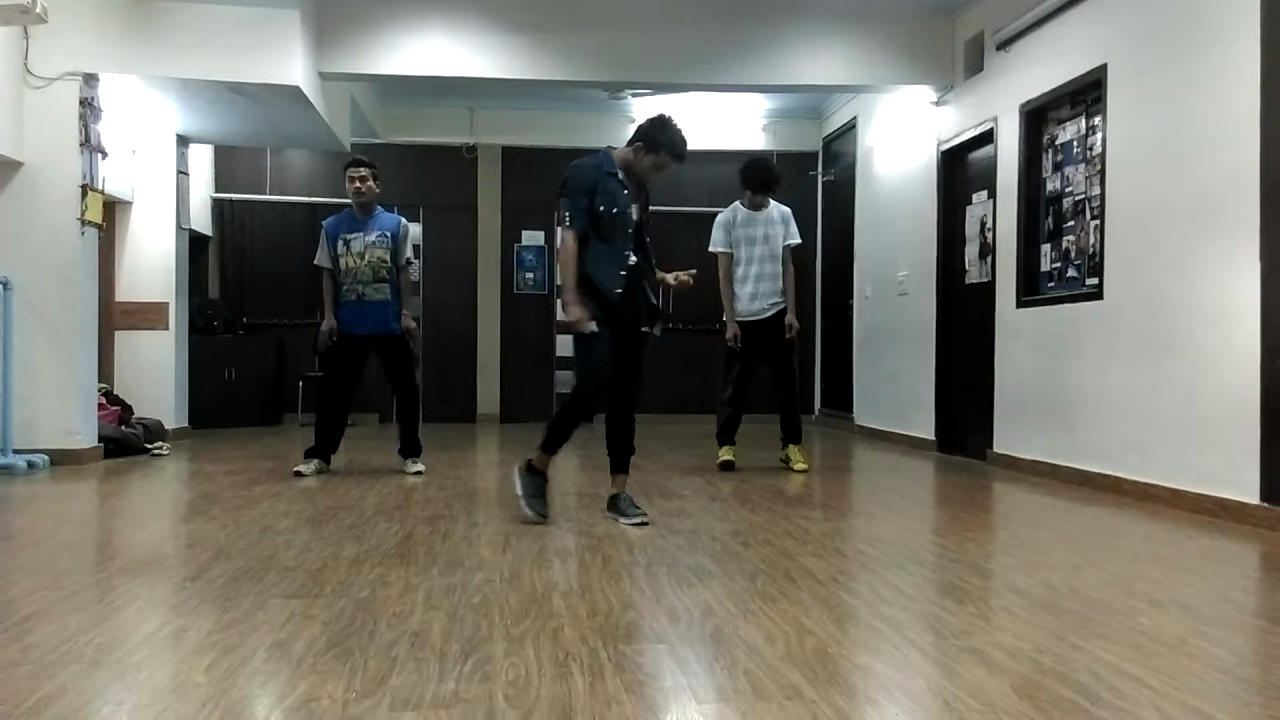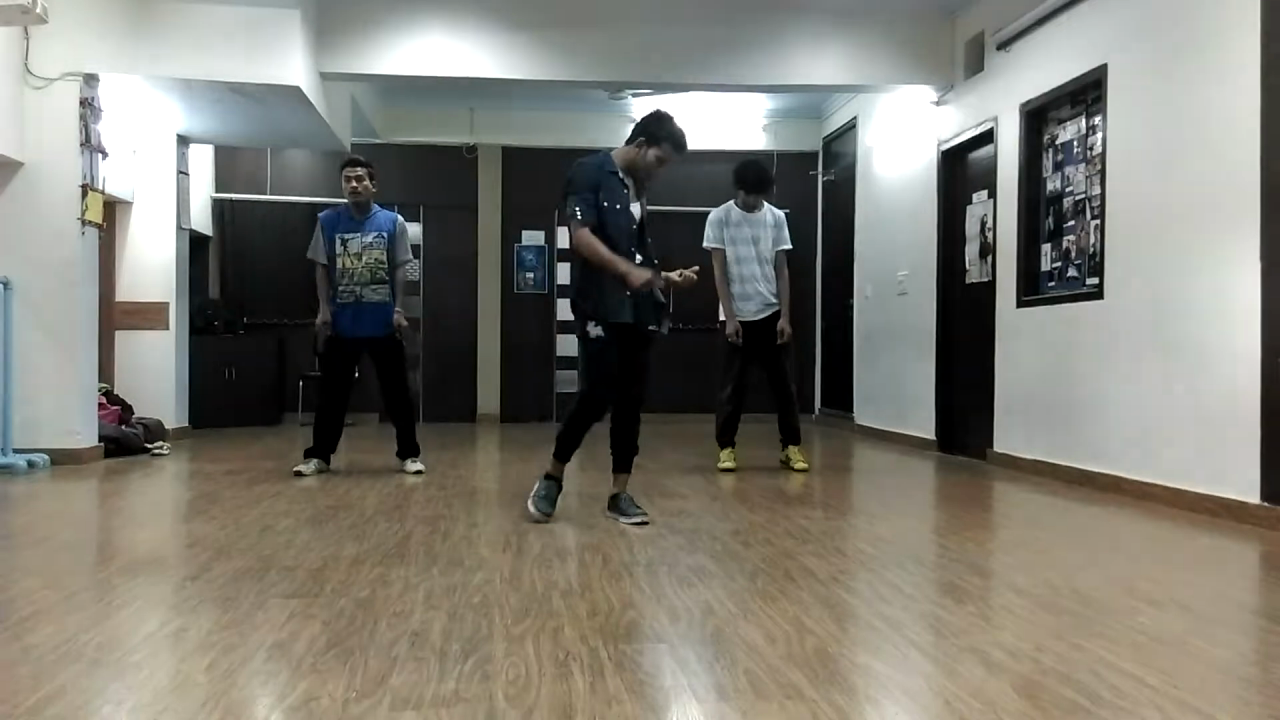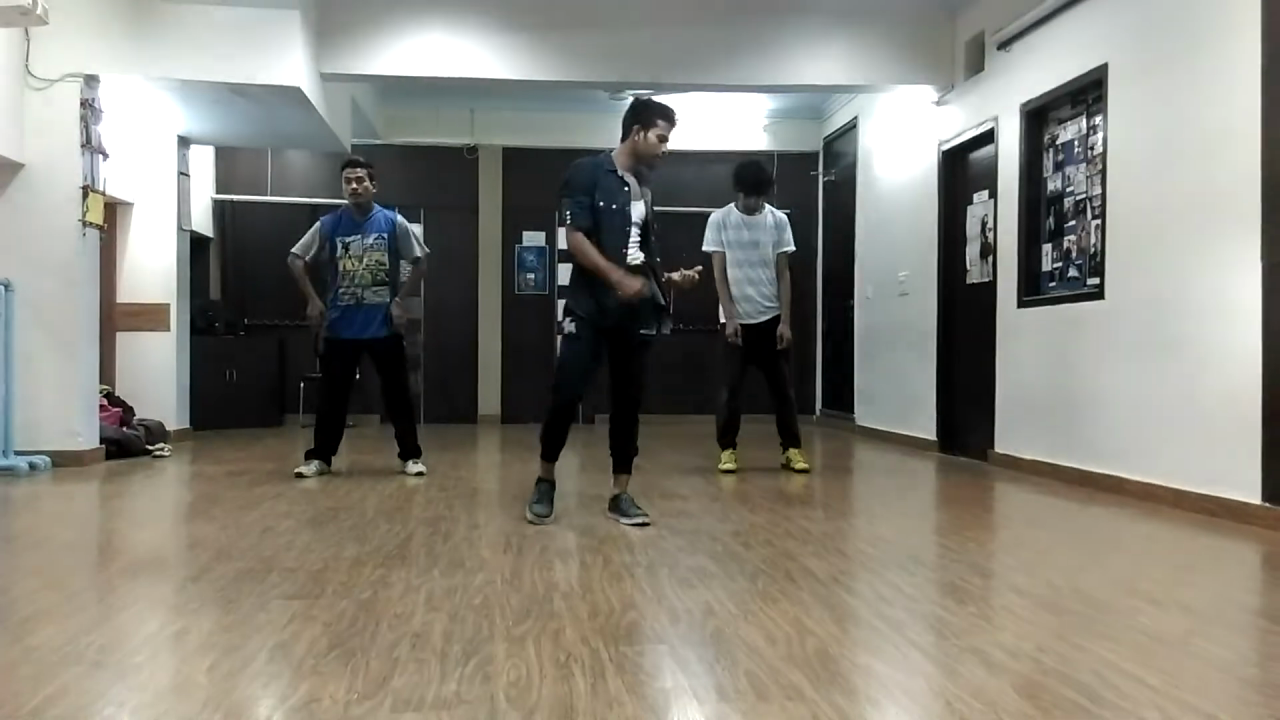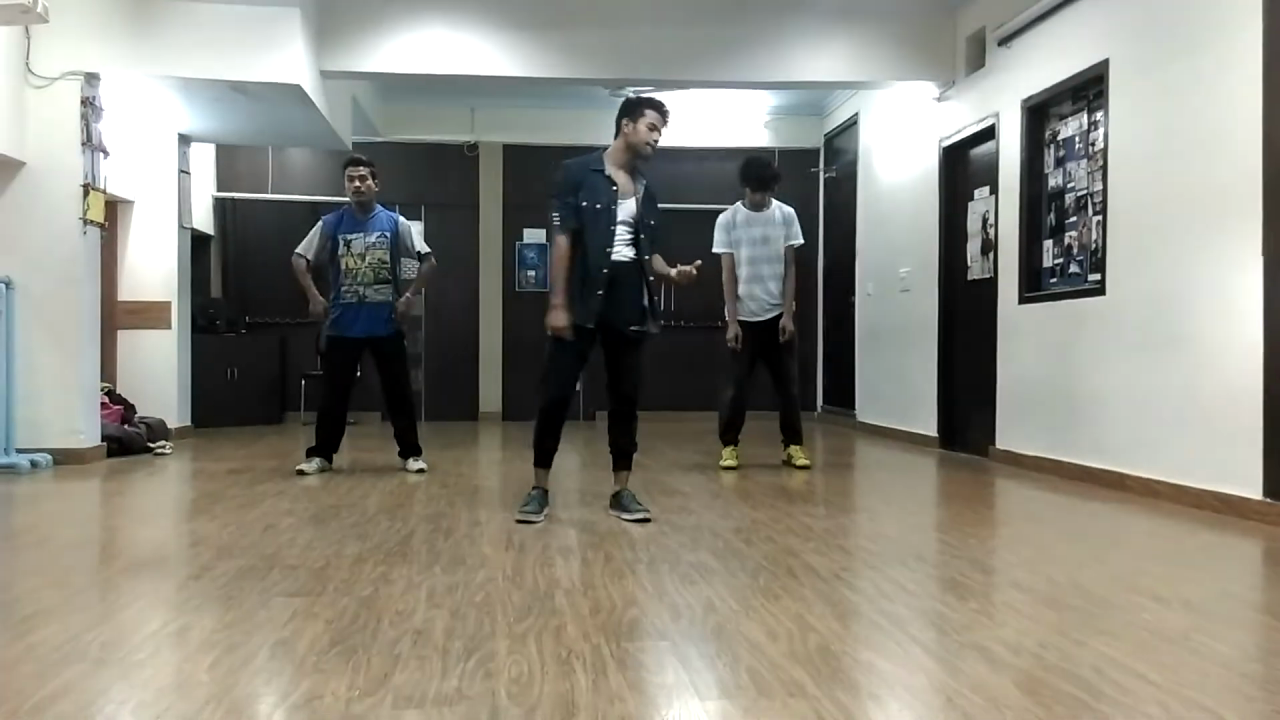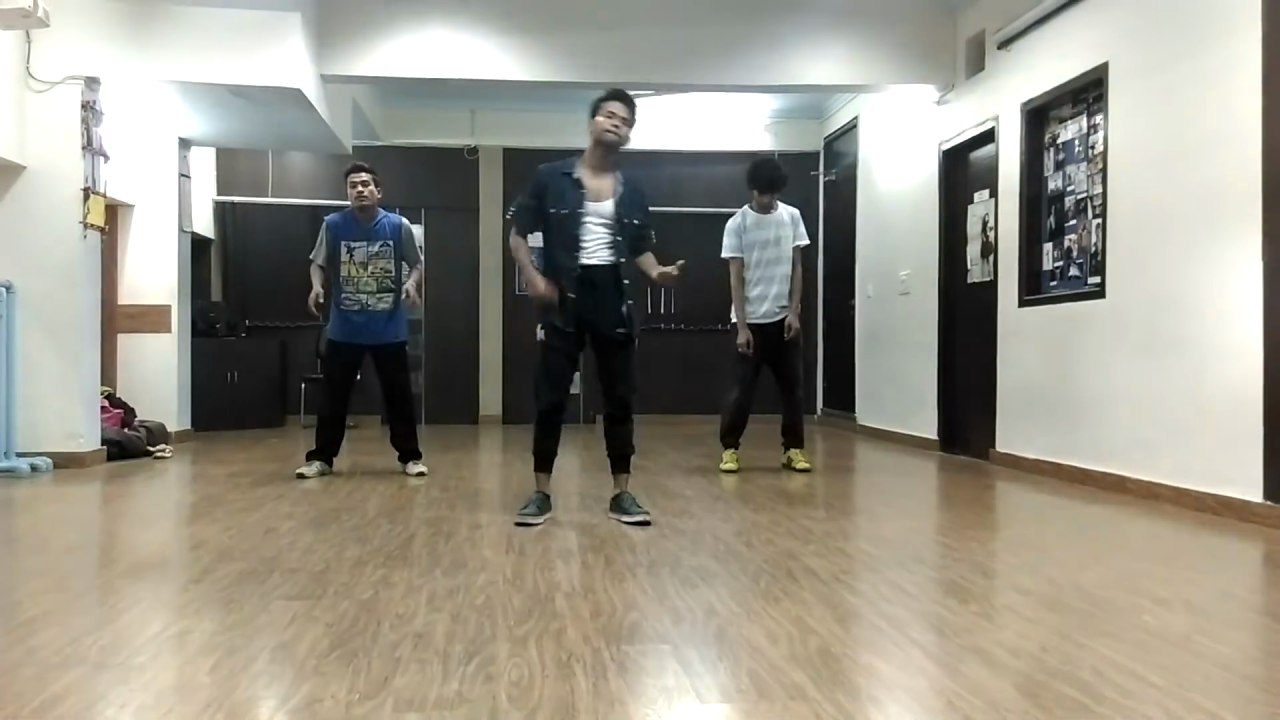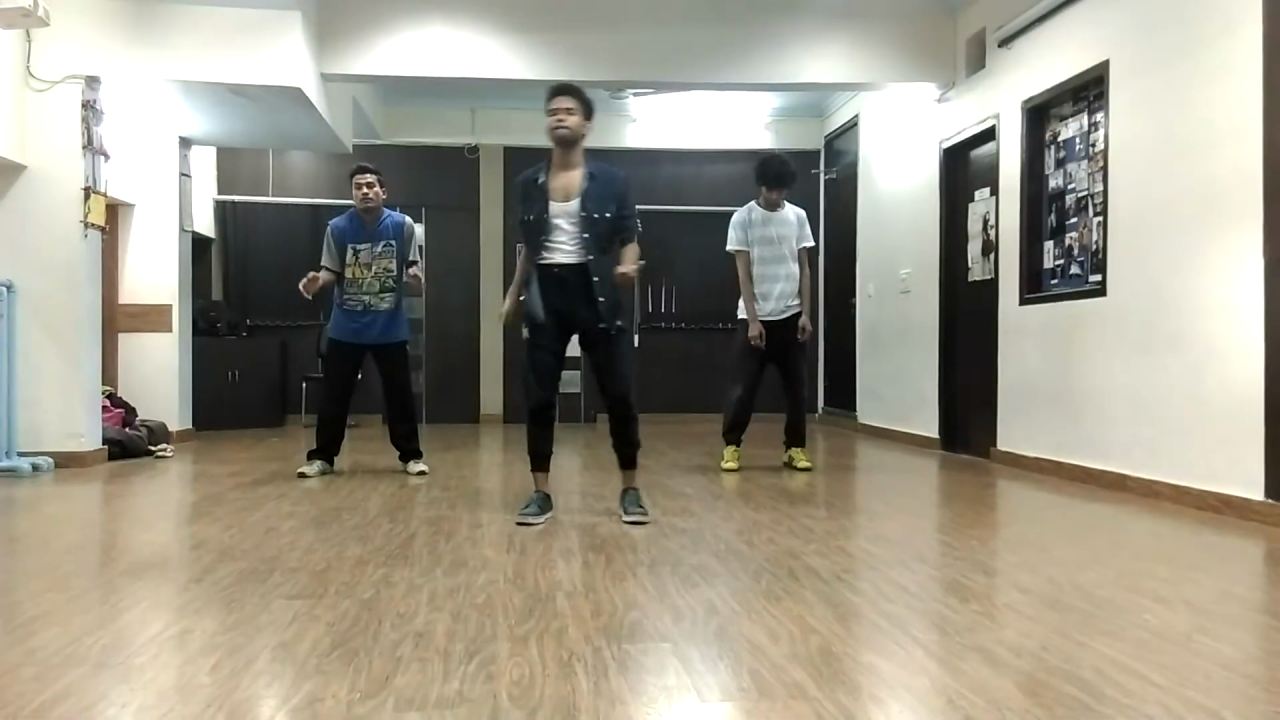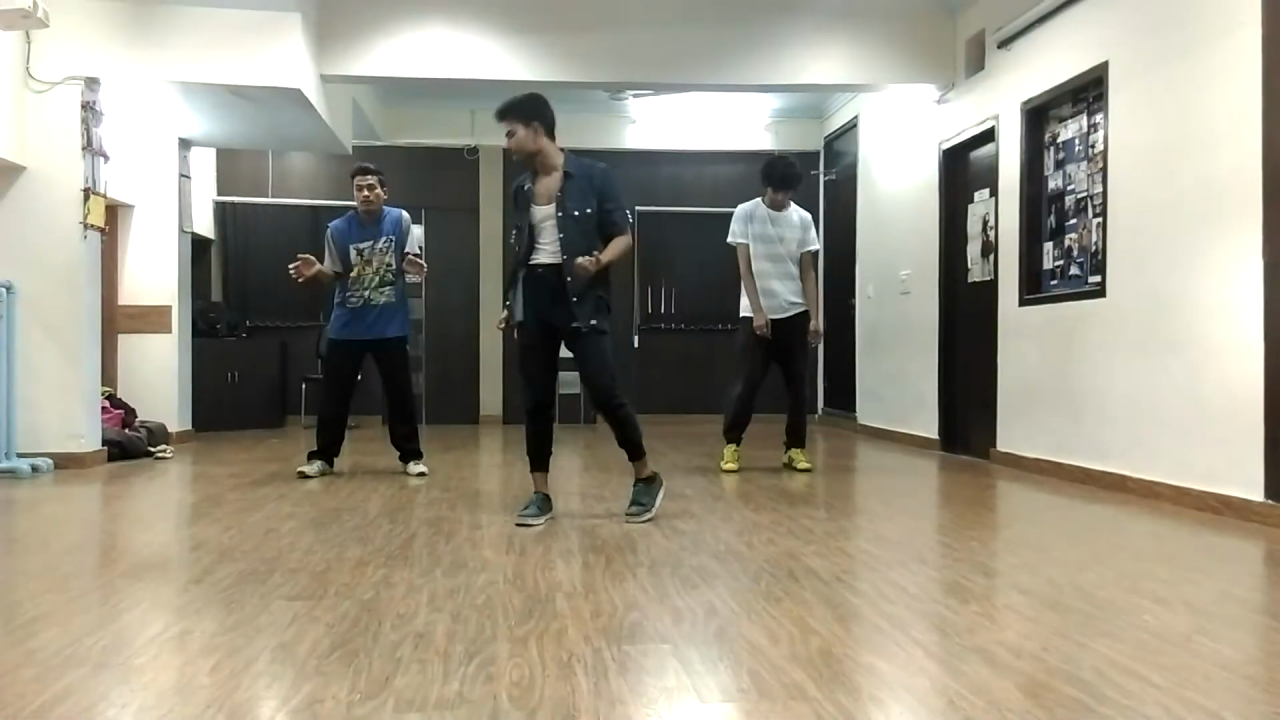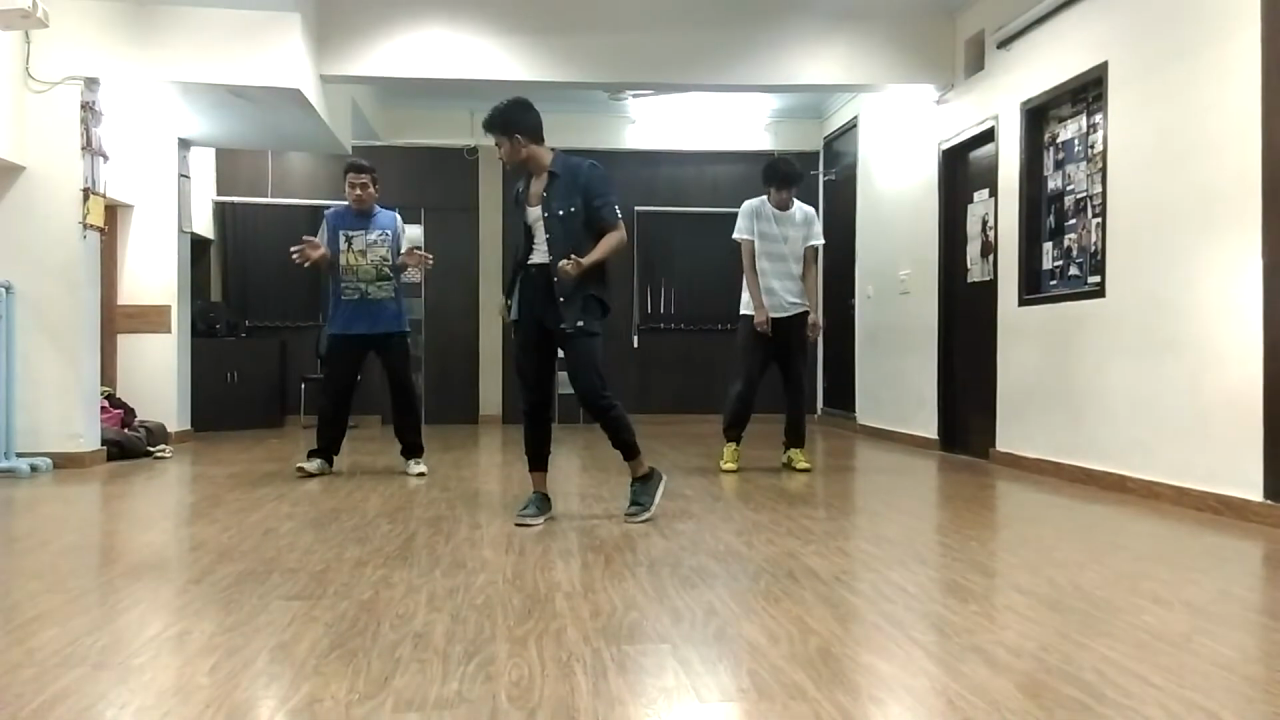
dt=0.2s
person 1, frame 1
left shoulder: (639, 190)
right shoulder: (587, 173)
right elbow: (569, 238)
left wrist: (662, 277)
right wrist: (570, 299)
left hip: (632, 299)
right hip: (594, 298)
left knee: (625, 397)
right knee: (592, 387)
left ankle: (619, 494)
right ankle: (535, 468)
person 1, frame 2
left shoulder: (638, 187)
right shoulder: (590, 172)
right elbow: (580, 235)
left wrist: (663, 277)
right wrist: (627, 271)
left hip: (636, 303)
right hip: (601, 300)
left knee: (631, 398)
right knee: (598, 393)
left ankle: (619, 493)
right ankle: (552, 477)
person 1, frame 3
left shoulder: (644, 188)
right shoulder: (587, 172)
right elbow: (575, 238)
left wrist: (667, 277)
right wrist: (618, 278)
left hip: (636, 306)
right hip: (592, 301)
left knee: (628, 400)
right knee: (567, 390)
left ankle: (620, 494)
right ankle: (545, 481)
person 1, frame 4
left shoulder: (645, 189)
right shoulder: (577, 173)
right elbow: (561, 240)
left wrist: (670, 272)
right wrist: (557, 304)
left hip: (628, 298)
right hip: (584, 296)
left knee: (625, 397)
right knee: (556, 393)
left ankle: (621, 491)
right ankle: (539, 489)
person 1, frame 5
left shoulder: (631, 189)
right shoulder: (551, 178)
left elbow: (640, 248)
right elbow: (517, 233)
left wrist: (657, 271)
right wrist: (532, 276)
left hip: (612, 299)
right hip: (565, 299)
left knee: (619, 400)
right knee: (550, 399)
left ankle: (621, 494)
right ankle: (541, 494)
person 1, frame 6
left shoulder: (610, 181)
right shoulder: (529, 183)
left elbow: (628, 239)
left wrist: (627, 266)
right wrist: (514, 293)
left hip: (595, 294)
right hip: (546, 295)
left knee: (618, 393)
right knee: (539, 397)
left ankle: (629, 489)
right ankle: (541, 494)
person 1, frame 7
left shoulder: (594, 176)
right shoulder: (522, 189)
left elbow: (623, 235)
left wrist: (597, 262)
right wrist: (510, 303)
left hip: (581, 295)
right hip: (534, 296)
left knee: (604, 390)
right knee: (536, 400)
left ankle: (646, 477)
right ankle: (540, 494)
person 1, frame 8
left shoulder: (583, 173)
right shoulder: (522, 188)
left elbow: (617, 233)
left wrist: (583, 264)
right wrist: (513, 297)
left hip: (574, 297)
right hip: (531, 296)
left knee: (591, 391)
right knee: (534, 399)
left ankle: (644, 474)
right ankle: (539, 494)
person 2, frame 1
left shoulder: (397, 224)
right shoulder: (332, 226)
left elbow: (403, 272)
right elbow: (327, 273)
left wrist: (406, 312)
right wrist: (328, 316)
left hip: (390, 323)
right hip: (347, 324)
left knee: (406, 390)
right knee: (333, 391)
left ankle: (411, 454)
right ankle: (320, 455)
person 2, frame 2
left shoulder: (393, 222)
right shoulder: (328, 221)
left elbow: (400, 269)
right elbow: (321, 269)
left wrist: (398, 309)
right wrist: (323, 309)
left hip: (383, 323)
right hip: (342, 324)
left knee: (397, 391)
right knee: (332, 391)
left ankle: (409, 454)
right ankle: (319, 455)
person 2, frame 3
left shoulder: (393, 222)
right shoulder: (328, 225)
left elbow: (419, 263)
right elbow: (296, 259)
left wrist: (399, 301)
right wrist: (313, 300)
left hip: (384, 325)
right hip: (340, 326)
left knee: (398, 393)
right knee: (332, 394)
left ankle: (411, 455)
right ankle: (320, 457)
person 2, frame 4
left shoulder: (395, 223)
right shoulder: (330, 224)
left elbow: (428, 260)
right elbow: (299, 259)
left wrist: (409, 296)
right wrist: (314, 297)
left hip: (386, 324)
right hip: (342, 324)
left knee: (399, 391)
right knee: (334, 392)
left ankle: (411, 453)
right ankle: (321, 454)
person 2, frame 5
left shoulder: (398, 226)
right shoulder: (333, 225)
left elbow: (416, 263)
right elbow: (320, 264)
left wrist: (412, 283)
right wrist: (317, 288)
left hip: (390, 328)
right hip: (343, 329)
left knee: (399, 395)
right knee: (333, 396)
left ankle: (410, 456)
right ankle: (321, 457)
person 2, frame 6
left shoulder: (402, 225)
right shoulder: (338, 228)
left elbow: (411, 263)
right elbow: (332, 271)
left wrist: (413, 273)
right wrist: (318, 281)
left hip: (391, 328)
right hip: (346, 328)
left knee: (400, 394)
right knee: (334, 395)
left ankle: (411, 455)
right ankle: (323, 456)
person 2, frame 7
left shoulder: (400, 220)
right shoulder: (338, 229)
left elbow: (409, 261)
right elbow: (335, 273)
left wrist: (413, 265)
right wrist: (315, 270)
left hip: (391, 325)
right hip: (346, 326)
left knee: (400, 392)
right knee: (334, 393)
left ankle: (411, 456)
right ankle: (323, 457)
person 2, frame 8
left shoulder: (392, 220)
right shoulder: (333, 218)
left elbow: (398, 263)
right elbow: (327, 262)
left wrist: (409, 260)
right wrist: (317, 256)
left hip: (389, 320)
right hip: (345, 322)
left knee: (403, 386)
right knee: (336, 389)
left ankle: (413, 454)
right ankle: (322, 455)
person 3, frame 1
left shoulder: (784, 214)
right shoulder: (727, 219)
left elbow: (788, 266)
right elbow: (724, 273)
left wrist: (791, 311)
right wrist: (730, 320)
left hip: (777, 313)
right hip: (743, 316)
left knee: (787, 382)
right knee: (735, 384)
left ankle: (791, 446)
right ankle: (726, 445)
person 3, frame 2
left shoulder: (776, 218)
right shoulder: (719, 217)
left elbow: (782, 270)
right elbow: (719, 271)
left wrist: (784, 316)
right wrist: (730, 317)
left hip: (771, 314)
right hip: (737, 316)
left knee: (783, 383)
right knee: (733, 385)
left ankle: (791, 447)
right ankle: (726, 448)
person 3, frame 3
left shoulder: (779, 220)
right shoulder: (719, 221)
left elbow: (783, 273)
right elbow: (719, 273)
left wrist: (785, 321)
right wrist: (730, 317)
left hip: (771, 317)
right hip: (736, 319)
left knee: (782, 386)
right knee: (731, 387)
left ankle: (791, 449)
right ankle: (727, 449)
person 3, frame 4
left shoulder: (786, 215)
right shoulder: (728, 220)
left elbow: (790, 268)
right elbow: (728, 274)
left wrist: (788, 314)
right wrist: (732, 321)
left hip: (777, 315)
right hip: (744, 317)
left knee: (787, 383)
right knee: (737, 385)
left ankle: (793, 445)
right ankle: (729, 446)
person 3, frame 5
left shoulder: (792, 216)
right shoulder: (736, 224)
left elbow: (797, 268)
right elbow: (736, 278)
left wrist: (794, 312)
right wrist: (742, 327)
left hip: (784, 317)
right hip: (751, 319)
left knee: (792, 385)
right knee: (742, 388)
left ankle: (793, 448)
right ankle: (729, 449)
person 3, frame 6
left shoulder: (798, 217)
right shoulder: (742, 219)
left elbow: (804, 269)
right elbow: (743, 273)
left wrist: (805, 313)
right wrist: (753, 320)
left hip: (791, 316)
right hip: (755, 317)
left knee: (796, 385)
right knee: (744, 385)
left ankle: (795, 448)
right ankle: (731, 446)
person 3, frame 7
left shoulder: (803, 219)
right shoulder: (745, 213)
left elbow: (808, 271)
right elbow: (744, 267)
left wrist: (814, 317)
right wrist: (758, 311)
left hip: (794, 315)
right hip: (755, 314)
left knee: (798, 385)
right knee: (746, 383)
left ankle: (795, 449)
right ankle: (731, 446)
person 3, frame 8
left shoulder: (808, 215)
right shoulder: (751, 210)
left elbow: (810, 267)
right elbow: (748, 263)
left wrist: (813, 311)
right wrist: (760, 308)
left hip: (795, 313)
right hip: (756, 312)
left knee: (797, 384)
right knee: (745, 382)
left ankle: (794, 448)
right ankle: (731, 445)
